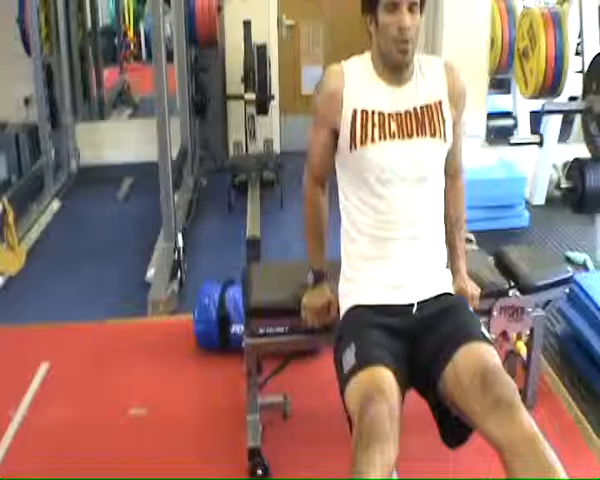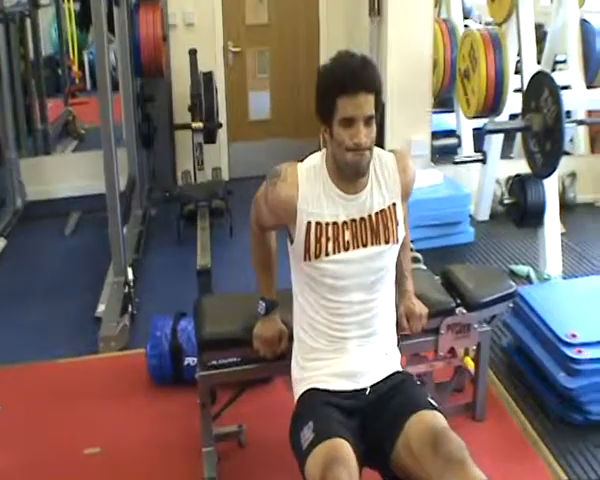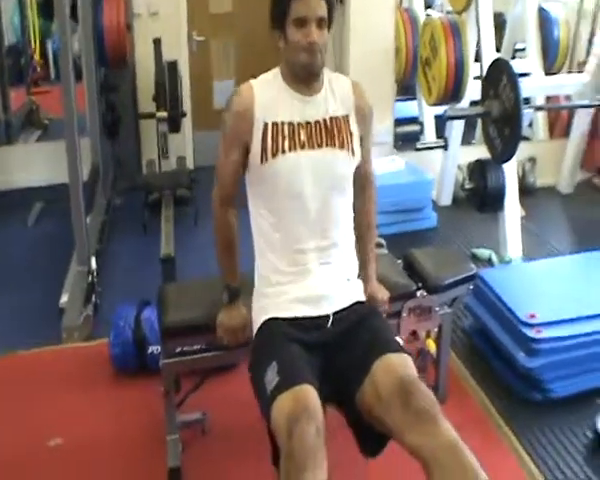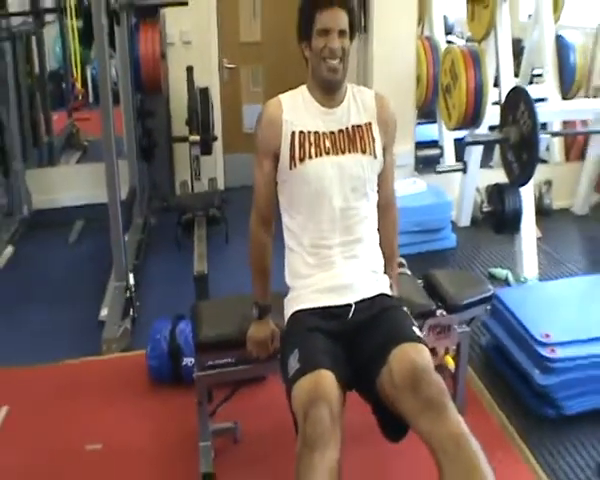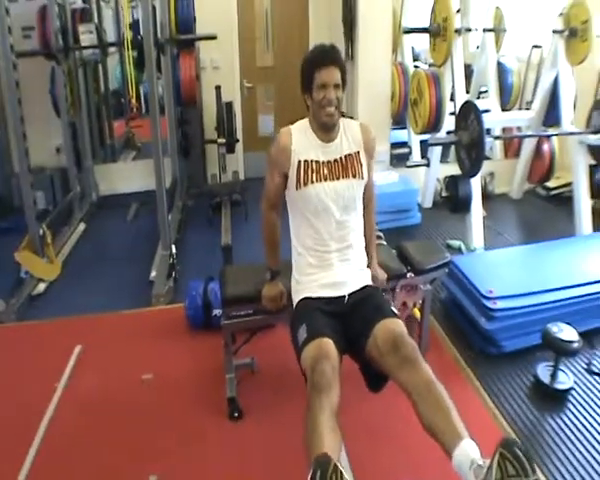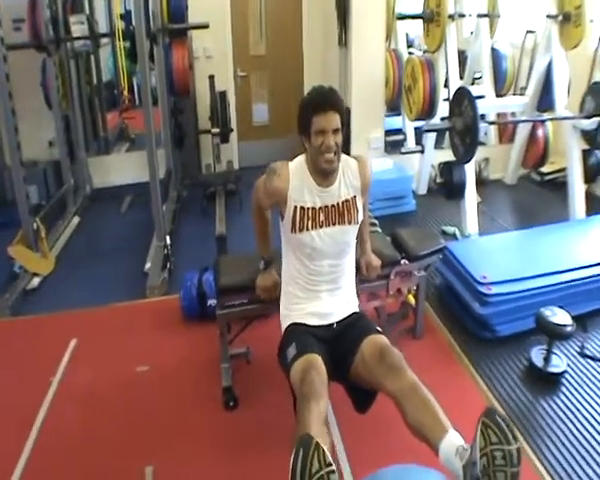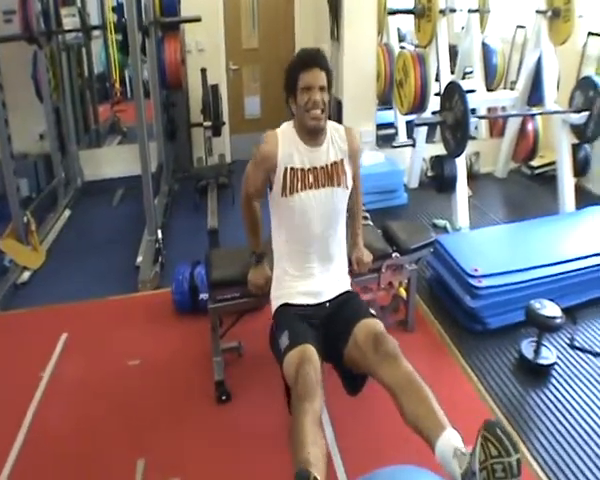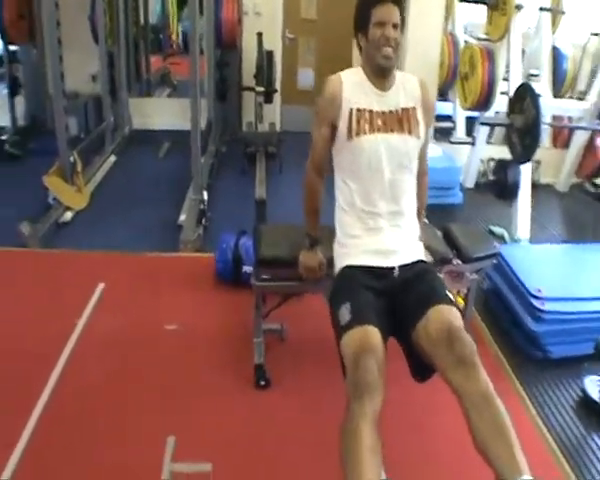
dt=0.7s
person 1, frame 1
left shoulder: (447, 83)
right shoulder: (339, 86)
right elbow: (315, 183)
left wrist: (460, 269)
right wrist: (317, 279)
left hip: (435, 292)
right hip: (368, 298)
left knee: (500, 398)
right knee: (378, 413)
person 1, frame 2
left shoulder: (399, 172)
right shoulder: (290, 188)
right elbow: (259, 224)
right wrist: (267, 310)
left hip: (386, 375)
right hip: (322, 384)
person 1, frame 3
left shoulder: (354, 98)
right shoulder: (248, 103)
right elbow: (223, 202)
left wrist: (370, 274)
right wrist: (231, 297)
left hip: (348, 301)
right hip: (283, 312)
left knee: (418, 407)
right knee: (303, 432)
person 1, frame 4
left shoulder: (378, 110)
right shoulder: (277, 117)
right elbow: (262, 221)
left wrist: (391, 283)
right wrist: (261, 313)
left hip: (372, 295)
right hip: (310, 303)
left knee: (427, 391)
right knee: (320, 417)
person 1, frame 5
left shoulder: (363, 137)
right shoulder: (286, 144)
right elbow: (270, 210)
right wrist: (273, 276)
left hip: (359, 284)
right hip: (313, 293)
left knee: (405, 352)
right knee: (323, 374)
person 1, frame 6
left shoulder: (359, 171)
right shoulder: (281, 180)
right elbow: (258, 205)
right wrist: (266, 265)
left hip: (346, 312)
right hip: (301, 319)
left knee: (391, 362)
right knee: (311, 381)
person 1, frame 7
left shoulder: (348, 140)
right shoulder: (272, 148)
right elbow: (249, 199)
right wrist: (258, 260)
left hip: (338, 289)
right hip: (293, 298)
left knee: (385, 350)
right knee: (306, 379)
person 1, frame 8
left shoulder: (421, 94)
right shoulder: (338, 91)
right elbow: (315, 171)
right wrist: (311, 242)
left hip: (410, 257)
right hip: (358, 260)
left knee: (461, 351)
right knee: (366, 376)
